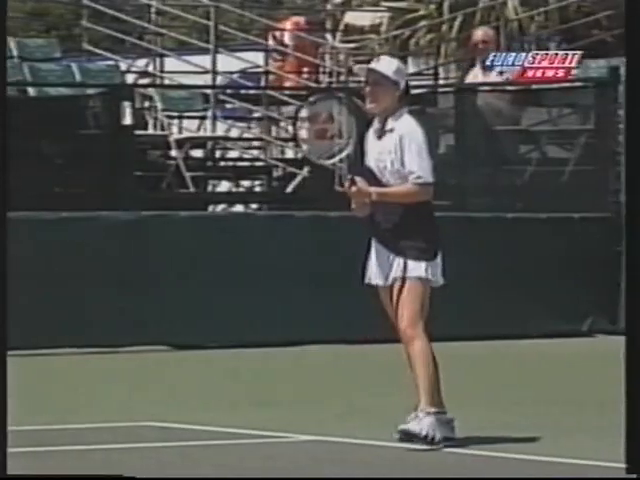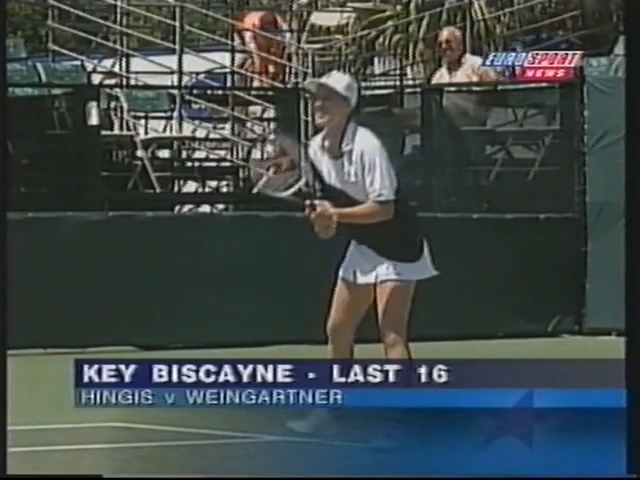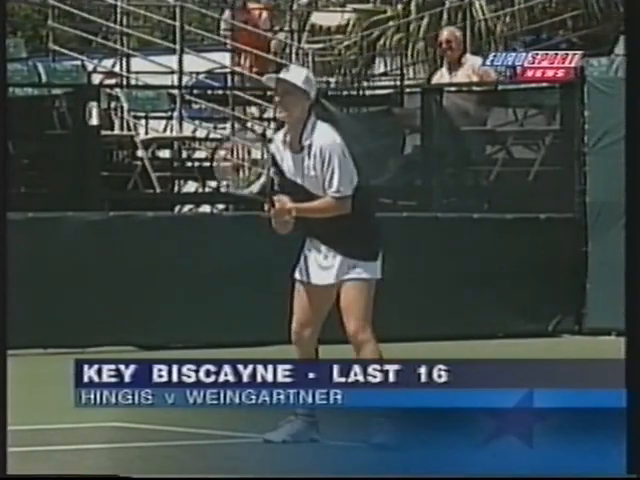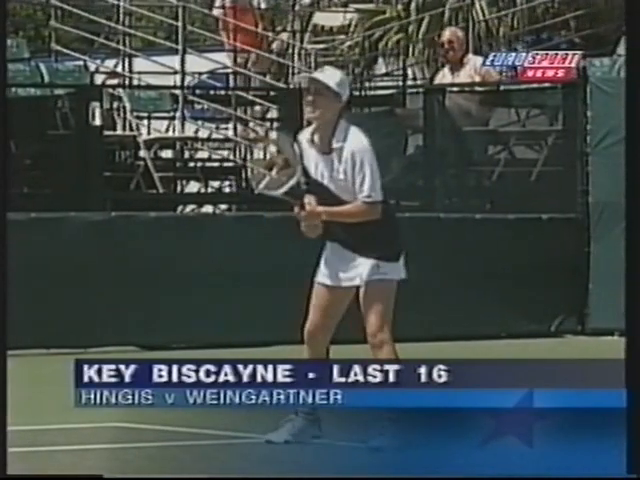
dt=0.5s
person 1, frame 1
left shoulder: (408, 130)
right shoulder: (371, 133)
left elbow: (423, 189)
left wrist: (374, 193)
right wrist: (360, 197)
left hip: (413, 243)
right hip: (385, 244)
left knee: (411, 328)
right knee: (408, 332)
left ankle: (429, 413)
right ankle: (437, 416)
person 1, frame 2
left shoulder: (367, 146)
right shoulder: (315, 148)
left elbow: (385, 207)
left wrist: (336, 215)
right wrist: (322, 218)
left hip: (397, 247)
right hip: (361, 247)
left knee: (391, 335)
right knee: (336, 330)
right ankle: (328, 410)
person 1, frame 3
left shoulder: (327, 141)
right shoulder: (278, 143)
left elbow: (342, 203)
left wrist: (294, 209)
right wrist: (281, 213)
left hip: (353, 246)
right hip: (317, 247)
left knee: (357, 332)
right knee: (301, 333)
right ankle: (306, 417)
person 1, frame 4
left shoulder: (357, 145)
right shoulder: (303, 141)
left elbow: (372, 207)
left wrist: (323, 213)
right wrist: (309, 216)
left hip: (375, 248)
right hip: (338, 249)
left knee: (378, 335)
right knee: (314, 333)
right ankle: (309, 415)
